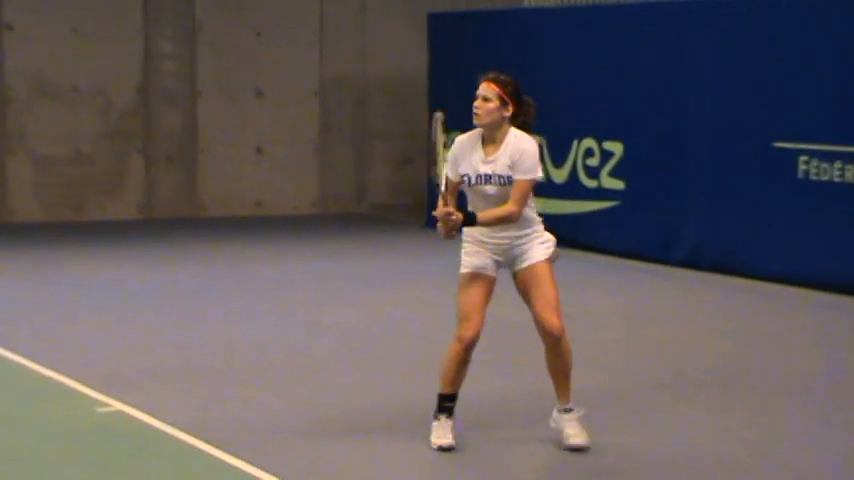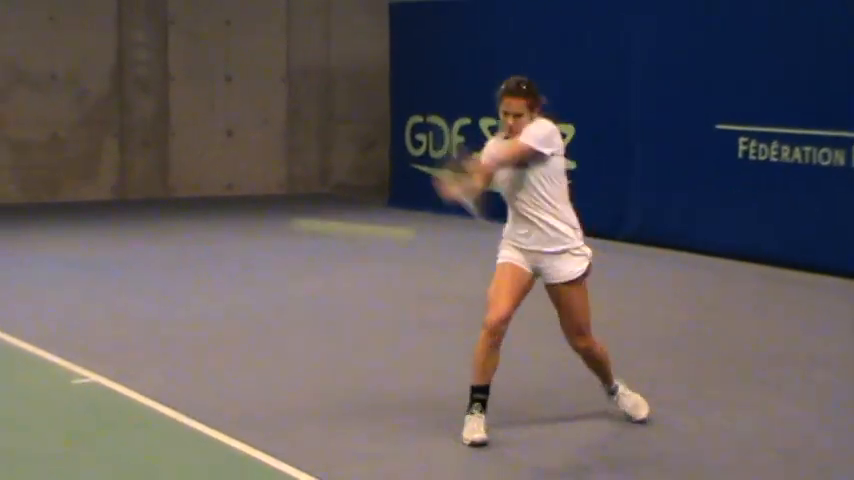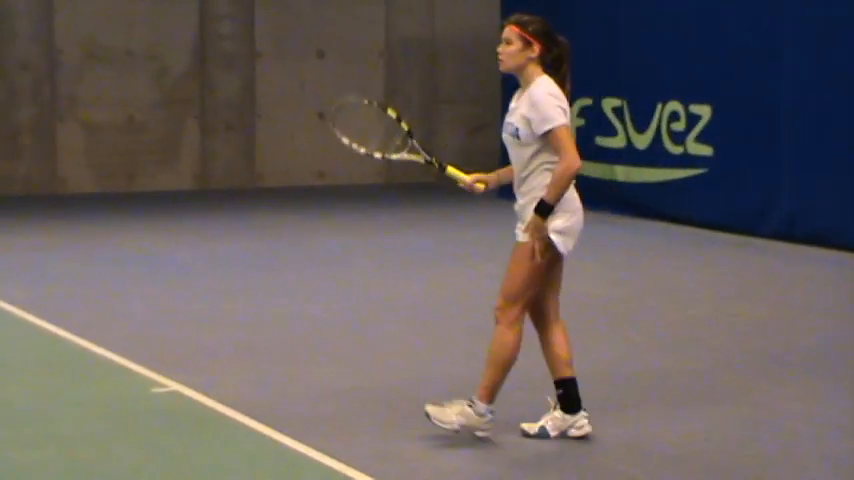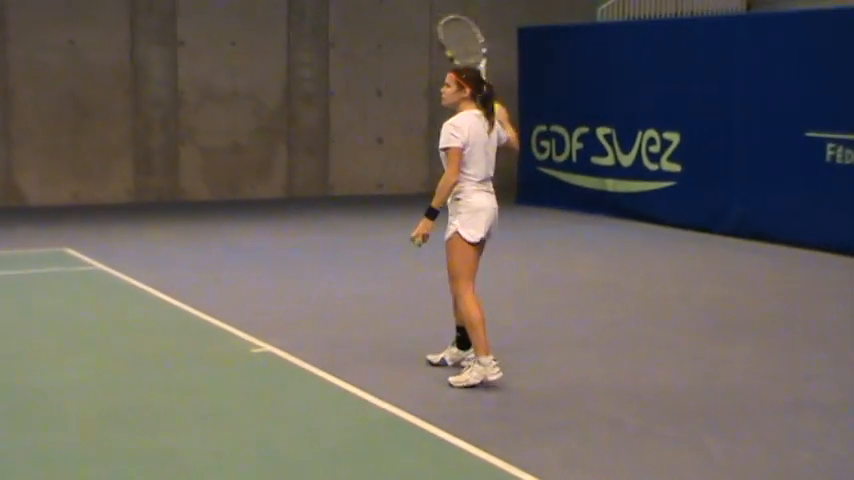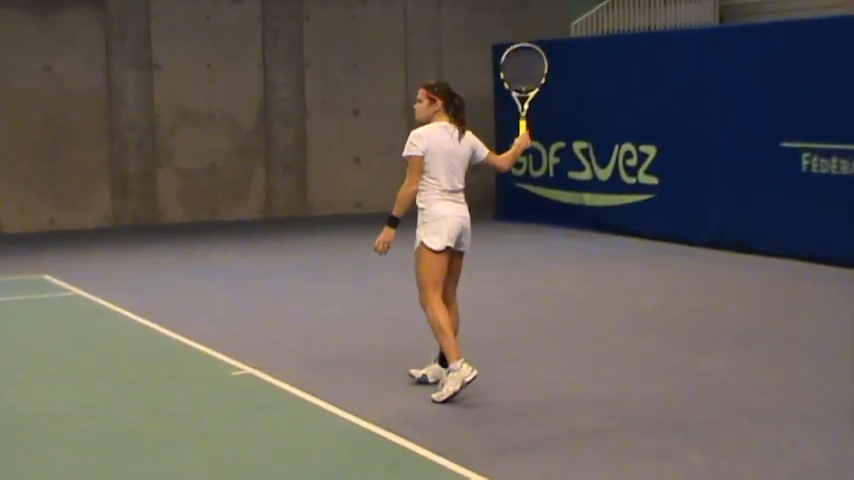
dt=1s
person 1, frame 1
left shoulder: (525, 146)
right shoulder: (462, 145)
left elbow: (514, 209)
right elbow: (448, 197)
left wrist: (465, 219)
right wrist: (448, 219)
left hip: (527, 243)
right hip: (480, 247)
left knee: (552, 328)
right knee: (467, 335)
left ankle: (565, 413)
right ankle: (443, 414)
person 1, frame 2
left shoulder: (546, 131)
right shoulder: (495, 145)
left elbow: (503, 156)
right elbow: (480, 172)
left wrist: (466, 182)
right wrist: (463, 184)
left hip: (562, 248)
right hip: (519, 247)
left knee: (582, 341)
right knee: (494, 321)
left ankle: (614, 389)
right ankle: (476, 411)
person 1, frame 3
left shoulder: (543, 95)
right shoulder: (525, 95)
left elbow: (570, 163)
left wrist: (541, 213)
right wrist: (490, 178)
left hip: (549, 216)
right hip: (539, 214)
left knee: (508, 313)
right knee: (545, 315)
person 1, frame 4
left shoulder: (455, 125)
right shoulder: (490, 122)
left elbow: (451, 177)
right elbow: (515, 144)
left wrist: (429, 217)
right wrist: (505, 119)
left hip: (467, 207)
right hip: (486, 203)
left knee: (463, 288)
right knee: (459, 282)
left ankle: (485, 362)
right ankle: (462, 348)
person 1, frame 5
left shoulder: (421, 135)
right shoulder: (466, 137)
left elbow: (411, 186)
right elbow: (503, 164)
left wrist: (391, 225)
right wrist: (521, 146)
left hip: (436, 218)
right hip: (460, 217)
left knee: (430, 298)
right knee: (448, 297)
left ankle: (458, 366)
right ankle: (443, 365)
